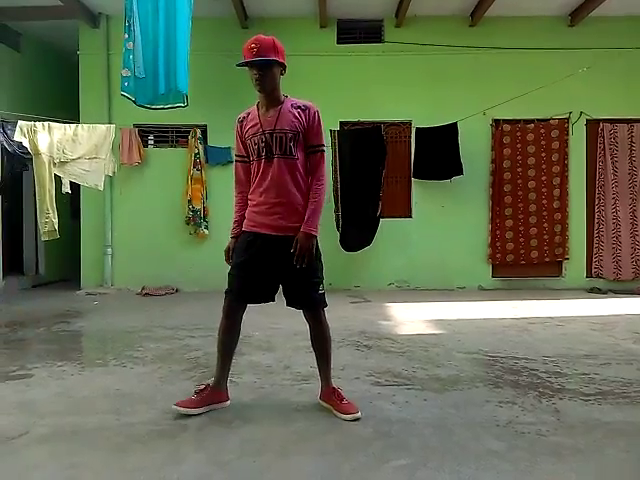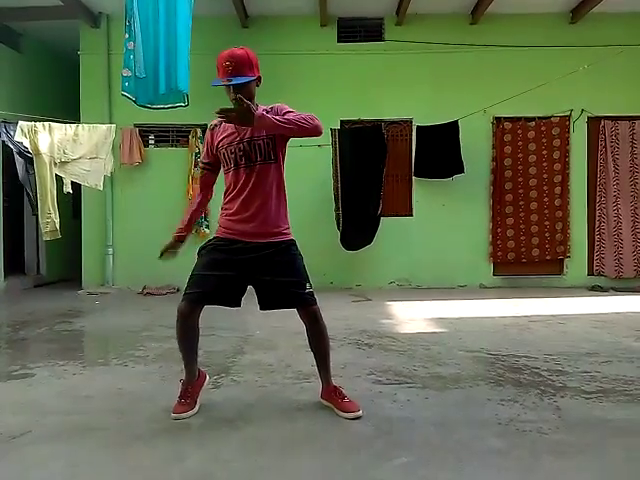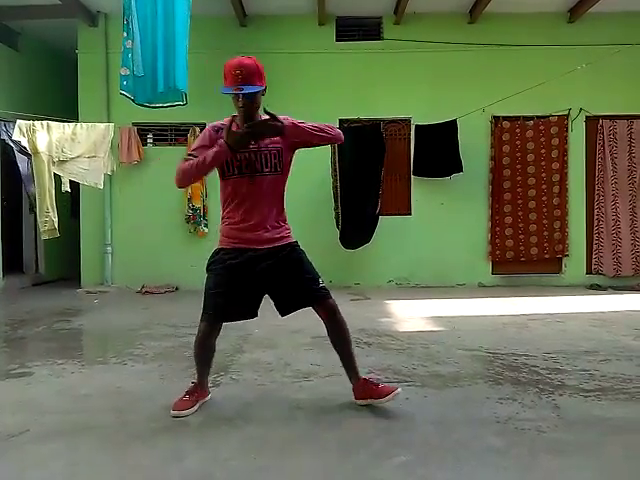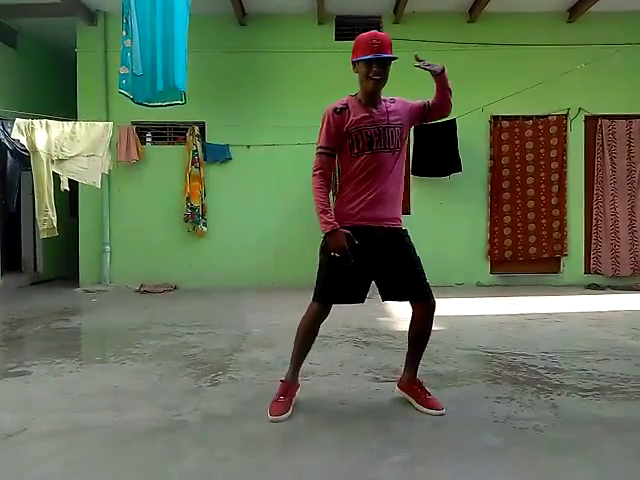
dt=0.5s
person 1, frame 1
left shoulder: (306, 113)
right shoulder: (244, 122)
left elbow: (319, 177)
right elbow: (242, 183)
left wrist: (310, 229)
right wrist: (235, 232)
left hip: (297, 233)
right hip: (254, 233)
left knee: (314, 311)
right knee: (233, 306)
left ankle: (327, 389)
right ankle: (218, 387)
person 1, frame 2
left shoulder: (276, 115)
right shoulder: (216, 129)
left elbow: (314, 126)
right elbow: (204, 186)
left wrist: (256, 118)
right wrist: (182, 232)
left hip: (275, 240)
right hip: (228, 240)
left knee: (310, 310)
right knee: (187, 309)
left ankle: (329, 387)
right ankle: (192, 379)
person 1, frame 3
left shoulder: (283, 130)
right shoulder: (216, 133)
left elbow: (335, 135)
right elbow: (182, 177)
left wrist: (280, 125)
right wrist: (226, 146)
left hip: (280, 246)
right hip: (234, 250)
left knee: (328, 307)
right knee: (210, 324)
left ankle: (360, 384)
right ankle: (200, 385)
person 1, frame 4
left shoulder: (403, 110)
right shoulder: (337, 113)
left elbow: (443, 109)
right elbow: (320, 174)
left wrist: (440, 76)
right wrist: (331, 228)
left hip: (391, 229)
right hip: (349, 230)
left knee: (425, 303)
right knee: (320, 307)
left ankle: (410, 380)
right ankle: (290, 383)
